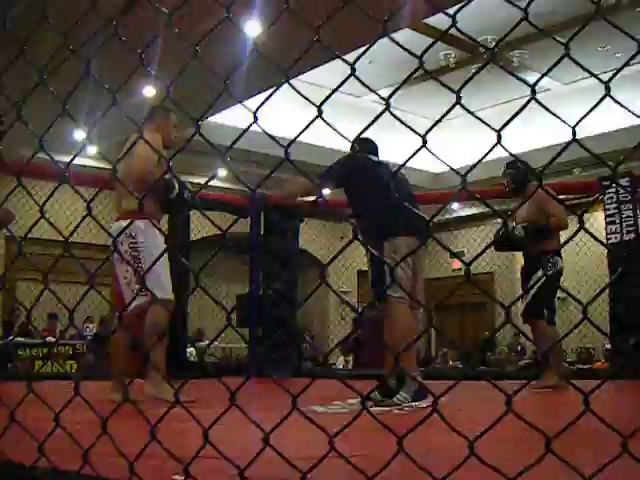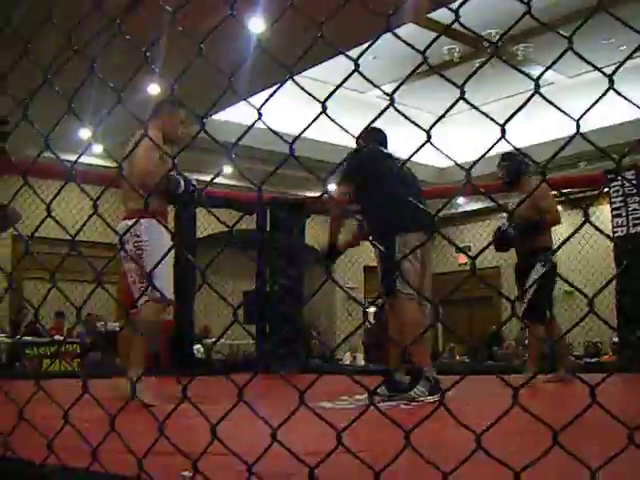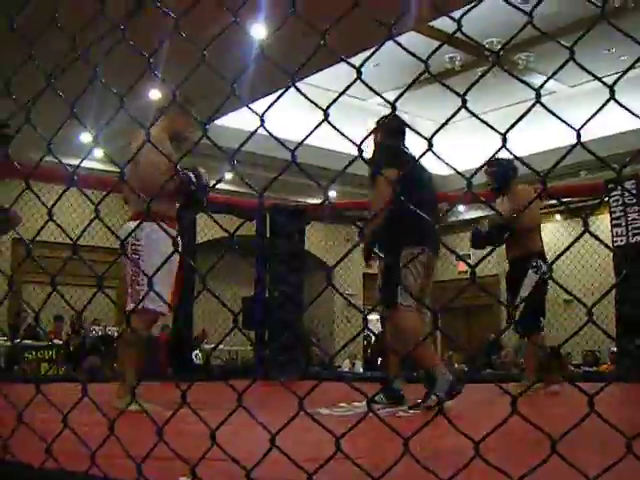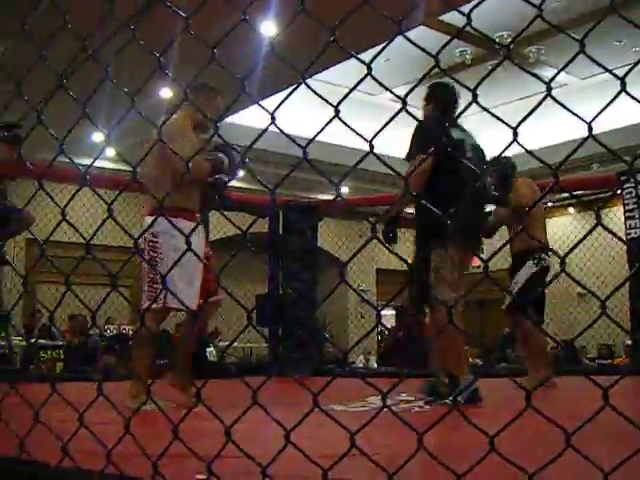
dt=0.3s
person 1, frame 1
left shoulder: (133, 148)
right shoulder: (150, 138)
right elbow: (145, 173)
left wrist: (166, 197)
right wrist: (172, 186)
left hip: (128, 229)
right hip: (139, 228)
left knee: (131, 311)
right knee: (160, 300)
left ankle: (120, 384)
right ankle: (155, 377)
person 1, frame 2
left shoulder: (141, 144)
right shoulder: (151, 136)
right elbow: (146, 176)
left wrist: (169, 188)
right wrist: (175, 184)
left hip: (135, 227)
right hip: (147, 227)
left knee: (136, 307)
right knee: (159, 299)
left ankle: (131, 378)
right ankle: (134, 376)
person 1, frame 3
left shoulder: (157, 143)
right shoulder: (156, 136)
left elbow: (130, 191)
right elbow: (155, 179)
left wrist: (181, 190)
right wrist: (187, 180)
left hip: (157, 232)
right hip: (151, 230)
left knee: (145, 310)
right knee: (144, 311)
left ankle: (128, 381)
right ankle: (124, 393)
person 1, frame 4
left shoulder: (188, 133)
right shoulder: (177, 125)
right elbow: (189, 171)
left wrist: (211, 180)
right wrist: (220, 162)
left hip: (186, 227)
right hip: (169, 226)
right knee: (158, 307)
left ankle: (182, 378)
right ankle: (137, 391)
person 2, frame 1
left shoulder: (353, 163)
right shoulder: (390, 171)
left elbow: (311, 187)
left wrist: (279, 193)
left hip: (390, 234)
right hip: (413, 232)
left knee: (395, 302)
right knee: (407, 305)
left ankle: (411, 382)
right ankle: (392, 381)
person 2, frame 2
left shoulder: (360, 157)
right shoulder: (395, 164)
left elbow: (340, 201)
right elbow: (371, 222)
left wrist: (332, 242)
right wrist: (343, 246)
left hip: (398, 231)
right hip: (418, 227)
left knee: (404, 296)
right knee: (397, 299)
left ankle: (426, 376)
right ankle: (397, 377)
person 2, frame 3
left shoulder: (386, 151)
right shoulder: (414, 161)
left elbow: (387, 183)
right elbow: (432, 202)
left wrist: (370, 229)
left hip: (404, 238)
right hip: (426, 240)
left knee: (401, 307)
right knee: (396, 309)
left ankle: (442, 378)
right ankle: (391, 385)
person 2, frame 4
left shoulder: (429, 127)
right shoulder: (469, 139)
left elbow: (420, 170)
right elbow: (482, 184)
left wrist: (394, 211)
left hip: (439, 226)
right hip: (468, 229)
left knee: (441, 303)
right knee: (444, 302)
left ankle: (463, 383)
right ankle: (441, 378)
person 3, frame 1
left shoulder: (541, 193)
right shoulder: (522, 205)
left elbow: (562, 220)
left wrist: (532, 231)
right wrist: (511, 239)
left hip: (547, 261)
right hip: (533, 263)
left knee: (534, 313)
right knee: (545, 319)
left ankle: (551, 371)
right ankle: (557, 373)
person 3, frame 2
left shoulder: (536, 189)
left elbow: (554, 217)
left wrist: (527, 227)
right wrist: (507, 237)
left hip: (540, 258)
right hip: (525, 260)
left knee: (533, 314)
right knee: (545, 316)
left ankle: (530, 371)
right ankle: (564, 368)
person 3, frame 3
left shoulder: (523, 192)
right shoulder: (500, 201)
left elbow: (531, 223)
right elbow: (501, 236)
left wrist: (503, 226)
right wrist: (486, 236)
left hip: (533, 264)
right hip: (516, 266)
left knee: (528, 322)
right knee: (524, 323)
left ankle: (530, 379)
person 3, frame 4
left shoulder: (523, 185)
right shoulder: (505, 202)
left elbow: (521, 204)
right elbow: (488, 230)
left wrist: (496, 195)
left hip: (534, 257)
right hip: (520, 259)
left knee: (515, 310)
right knee: (530, 317)
left ankle: (538, 369)
right ankle: (543, 371)
